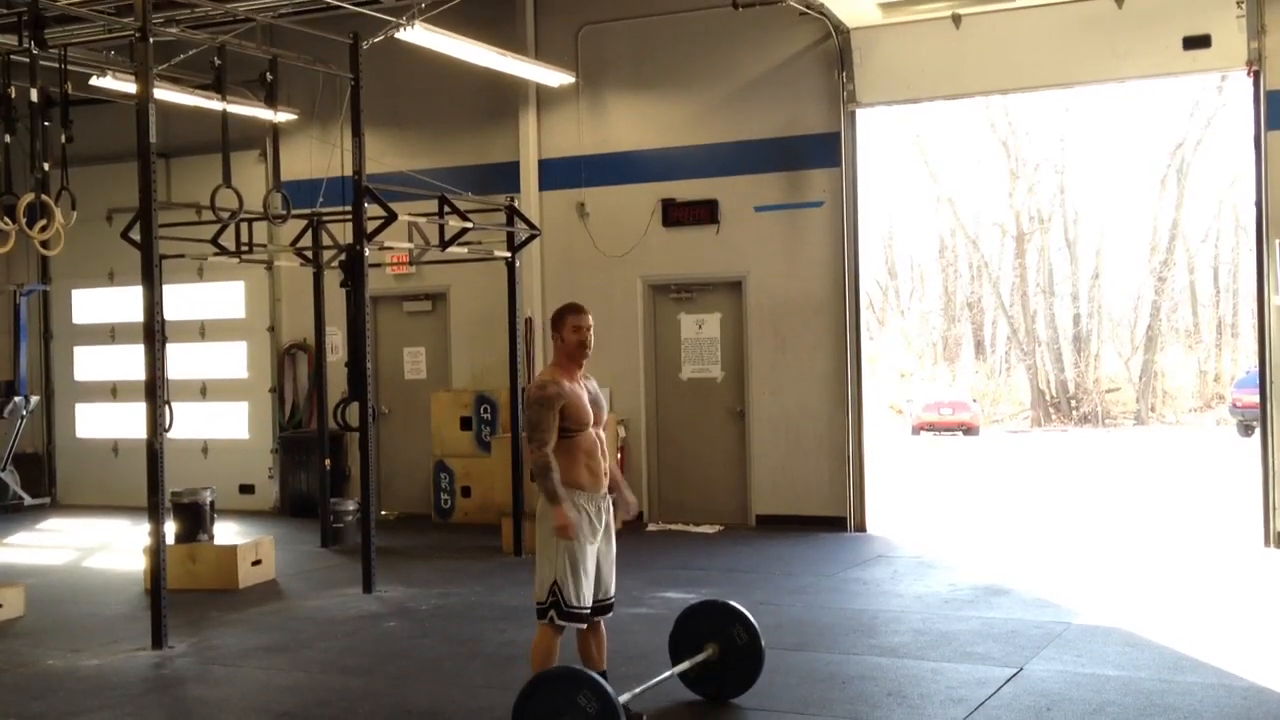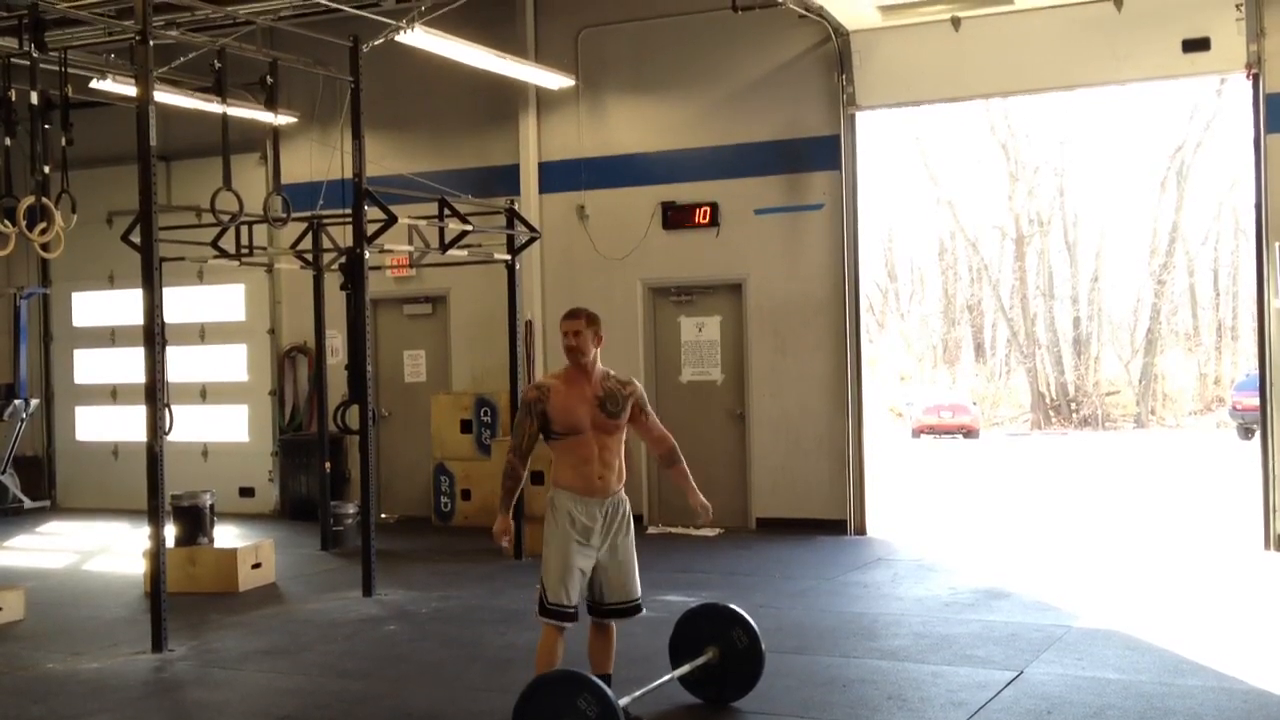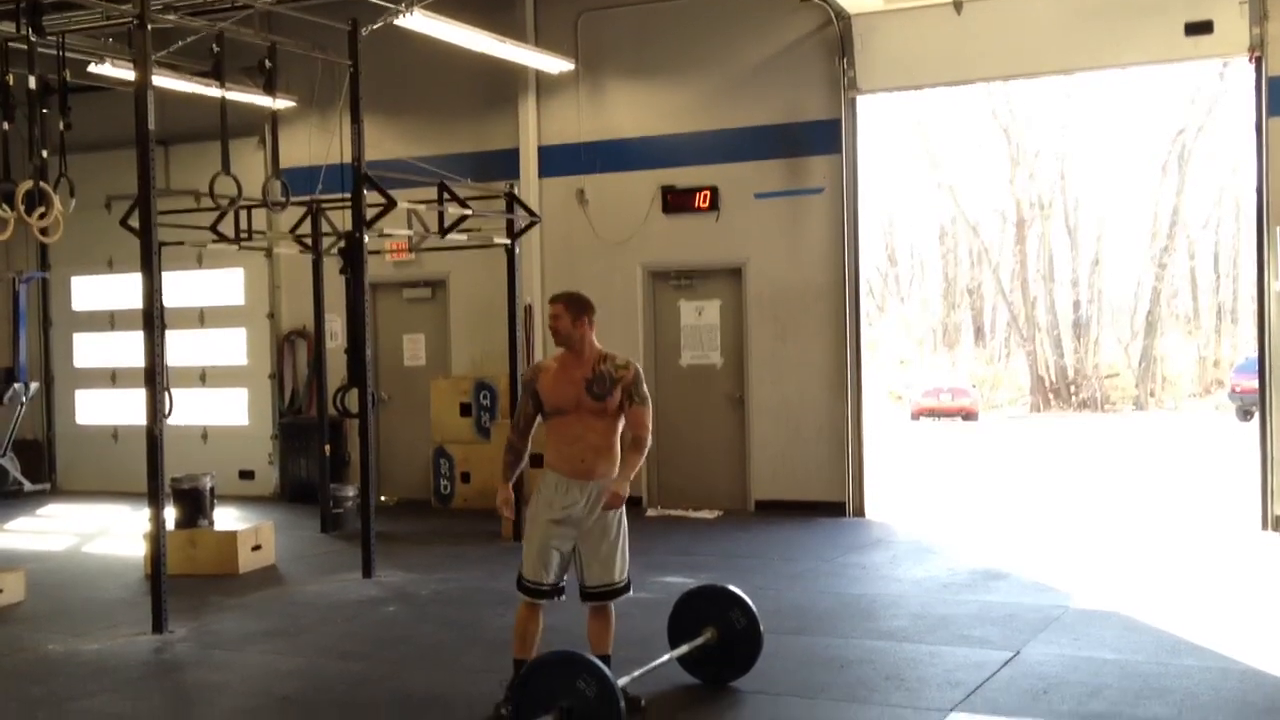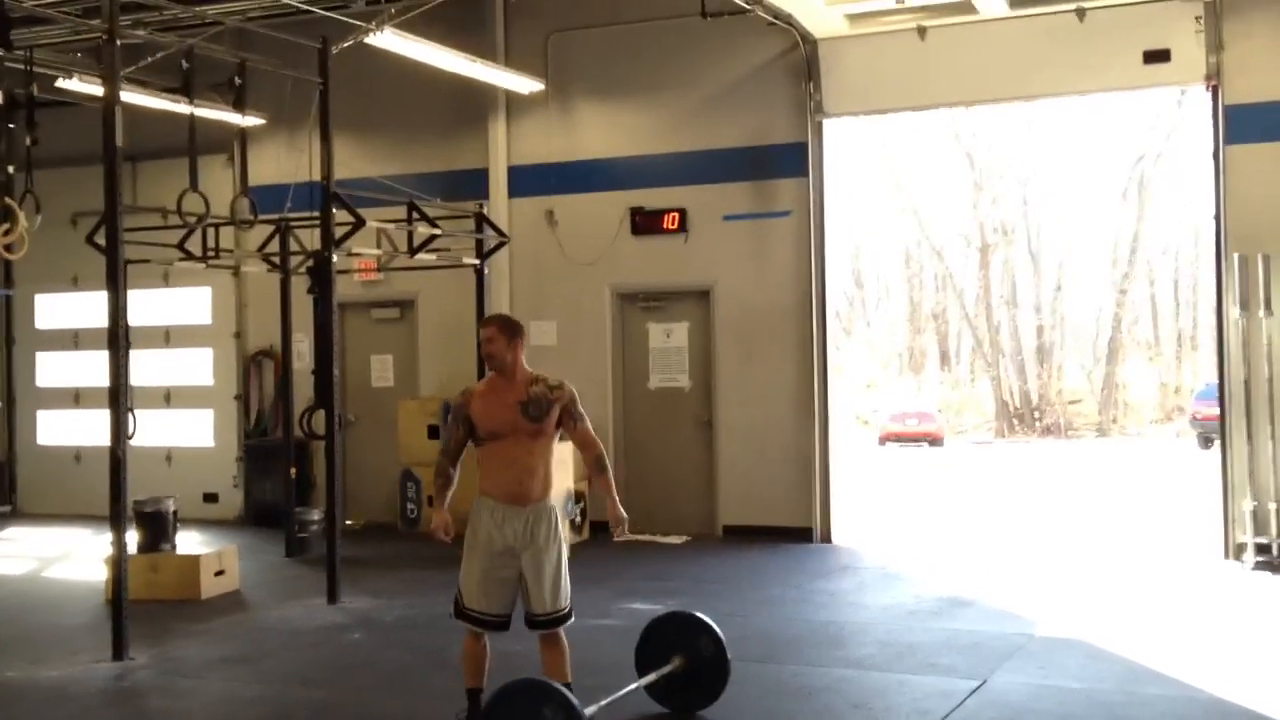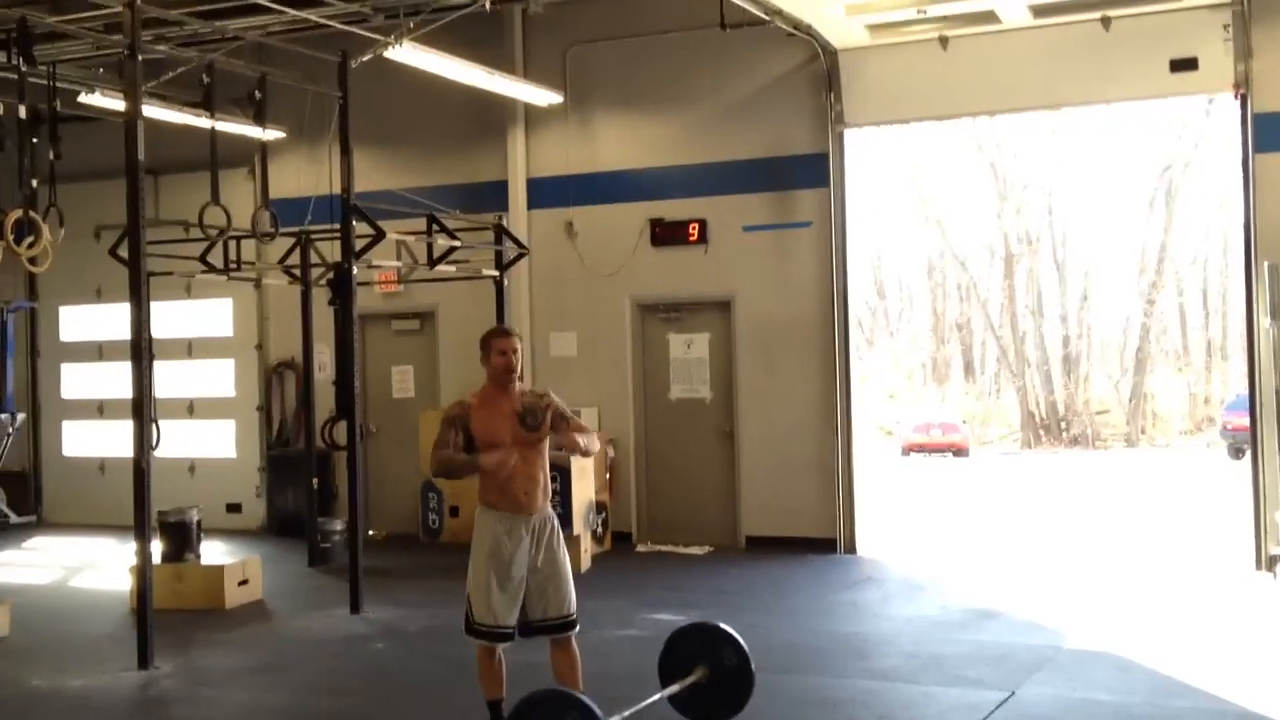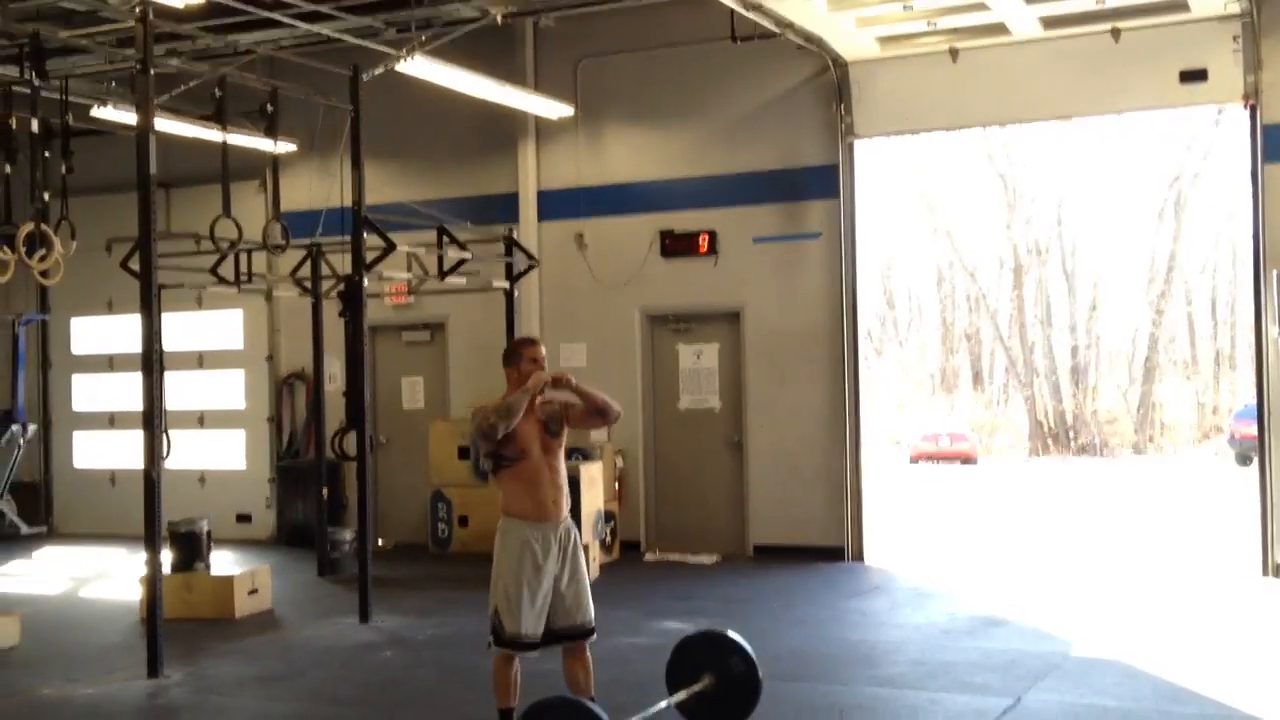
dt=0.4s
person 1, frame 1
left shoulder: (588, 383)
right shoulder: (547, 388)
right elbow: (540, 453)
left wrist: (621, 490)
right wrist: (557, 506)
left hip: (598, 505)
right hip: (569, 509)
left knee: (595, 611)
right knee: (557, 616)
person 1, frame 2
left shoulder: (626, 390)
right shoulder: (542, 393)
left elbow: (661, 443)
right elbow: (518, 456)
left wrist: (692, 492)
right wrist: (504, 512)
left hip: (615, 509)
right hip: (569, 510)
left knee: (607, 615)
right knee: (557, 618)
person 1, frame 3
left shoulder: (624, 372)
right shoulder: (539, 374)
left elbow: (640, 435)
right elbow: (520, 433)
left wrist: (624, 480)
right wrist: (506, 483)
left hip: (603, 493)
right hip: (554, 491)
left knee: (602, 596)
right knee: (534, 593)
right ankle: (518, 684)
person 1, frame 4
left shoulder: (556, 393)
right shoulder: (470, 399)
left elbow: (591, 448)
right elbow: (448, 457)
left wrist: (612, 500)
right wrist: (440, 506)
left hip: (542, 516)
right hip: (490, 517)
left knee: (551, 624)
right knee: (477, 622)
person 1, frame 5
left shoulder: (542, 402)
right shoulder: (464, 412)
left elbow: (590, 438)
right elbow: (438, 463)
left wrist: (580, 439)
right wrist: (480, 462)
left hip: (544, 526)
right hip: (496, 528)
left knee: (562, 630)
right knee: (489, 635)
person 1, frame 6
left shoulder: (556, 410)
right shoulder: (492, 414)
left elbow: (611, 414)
right elbow: (492, 428)
left wrist: (573, 387)
right wrist: (527, 391)
left hip: (565, 534)
right hip: (521, 536)
left knee: (578, 639)
right knee: (510, 642)
